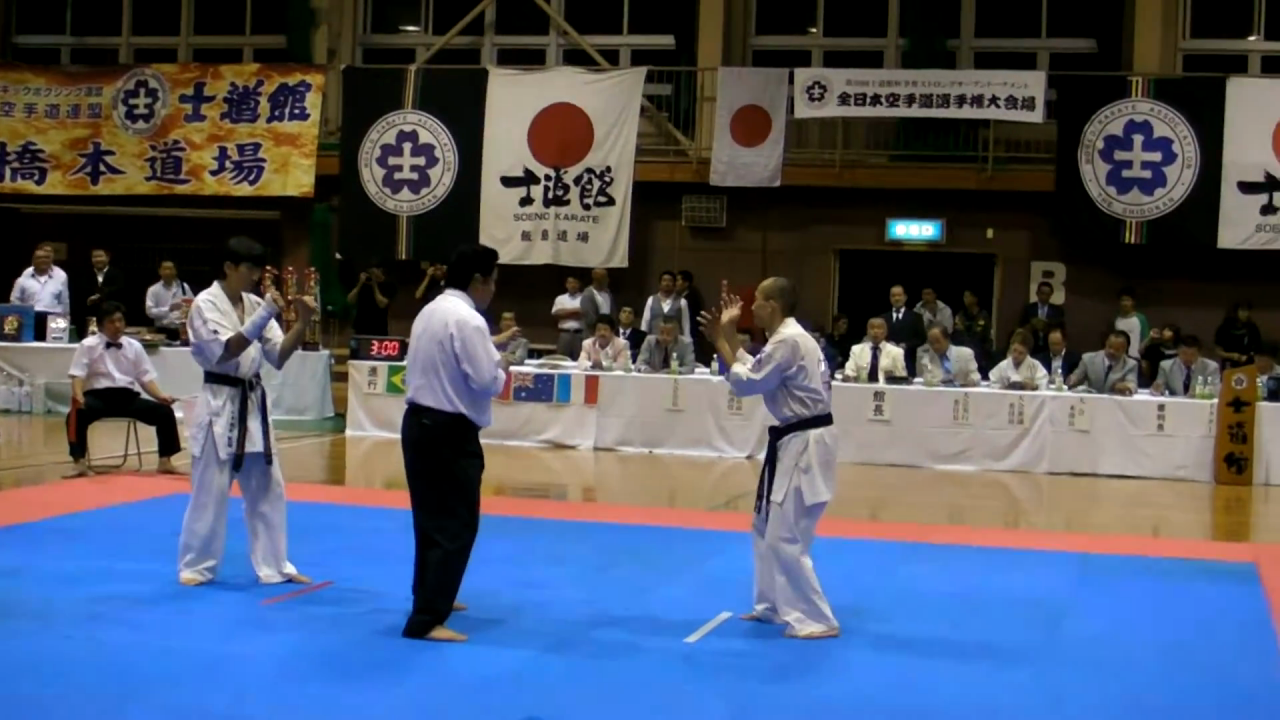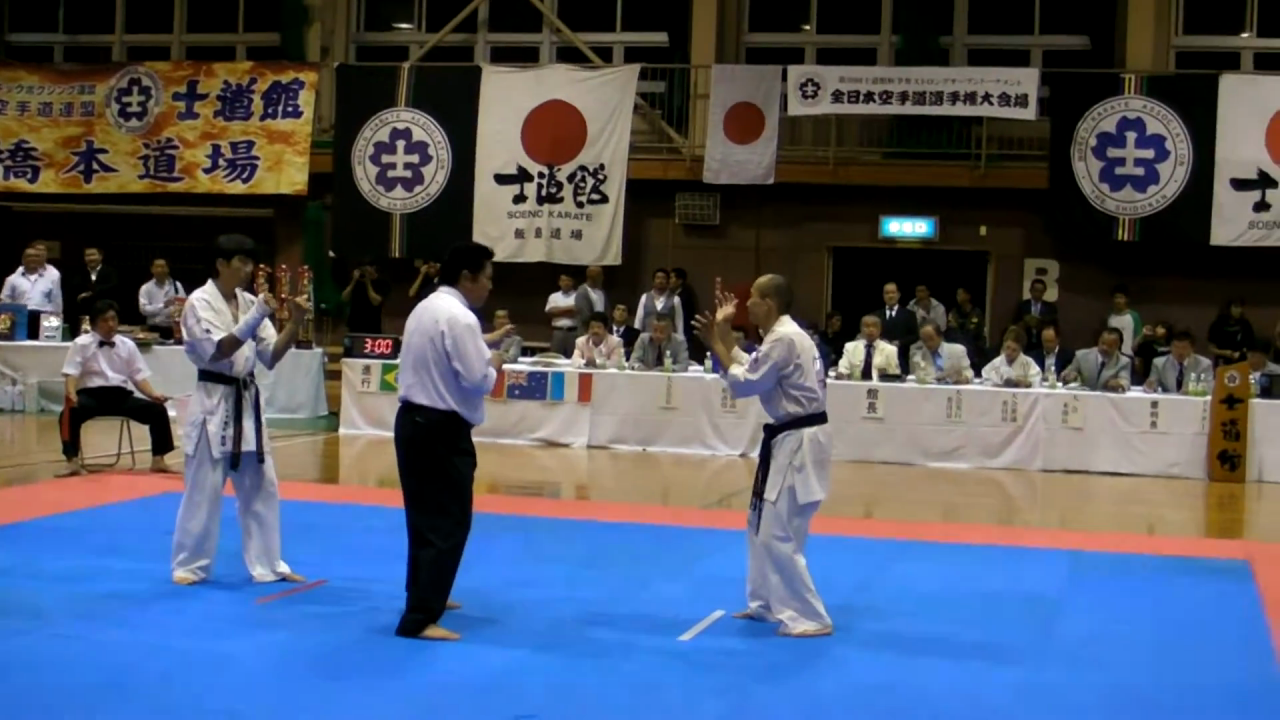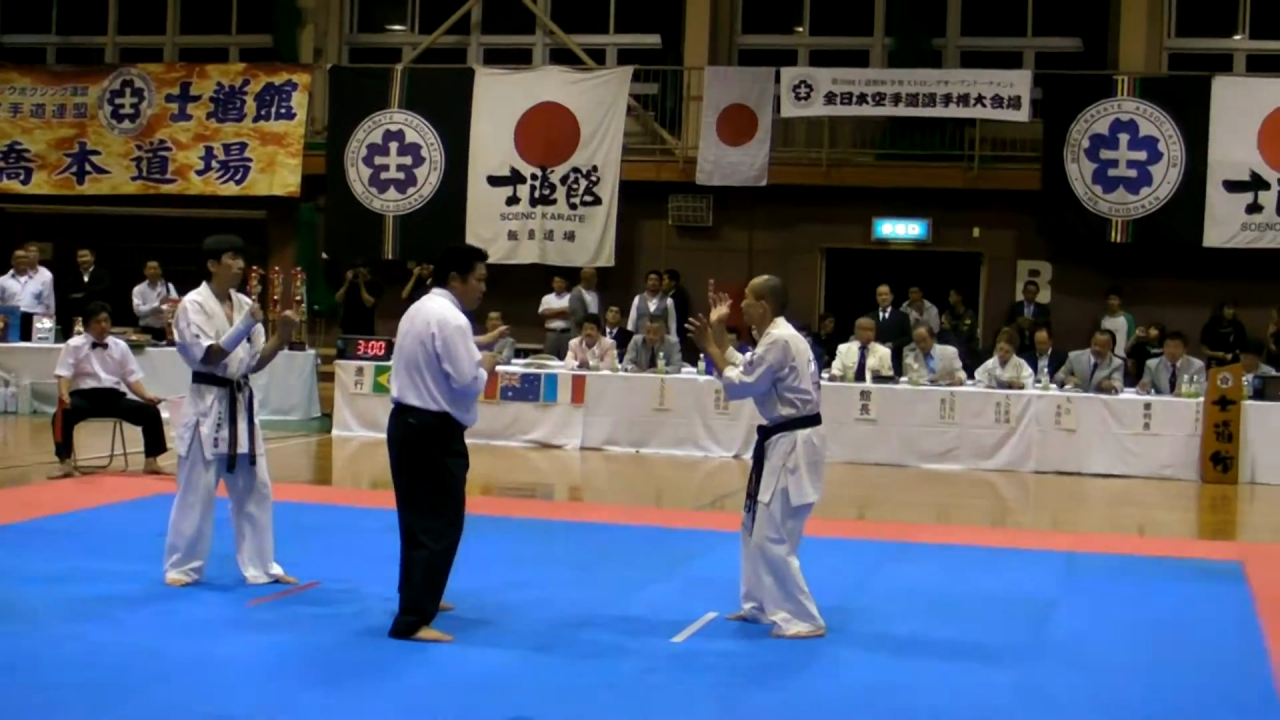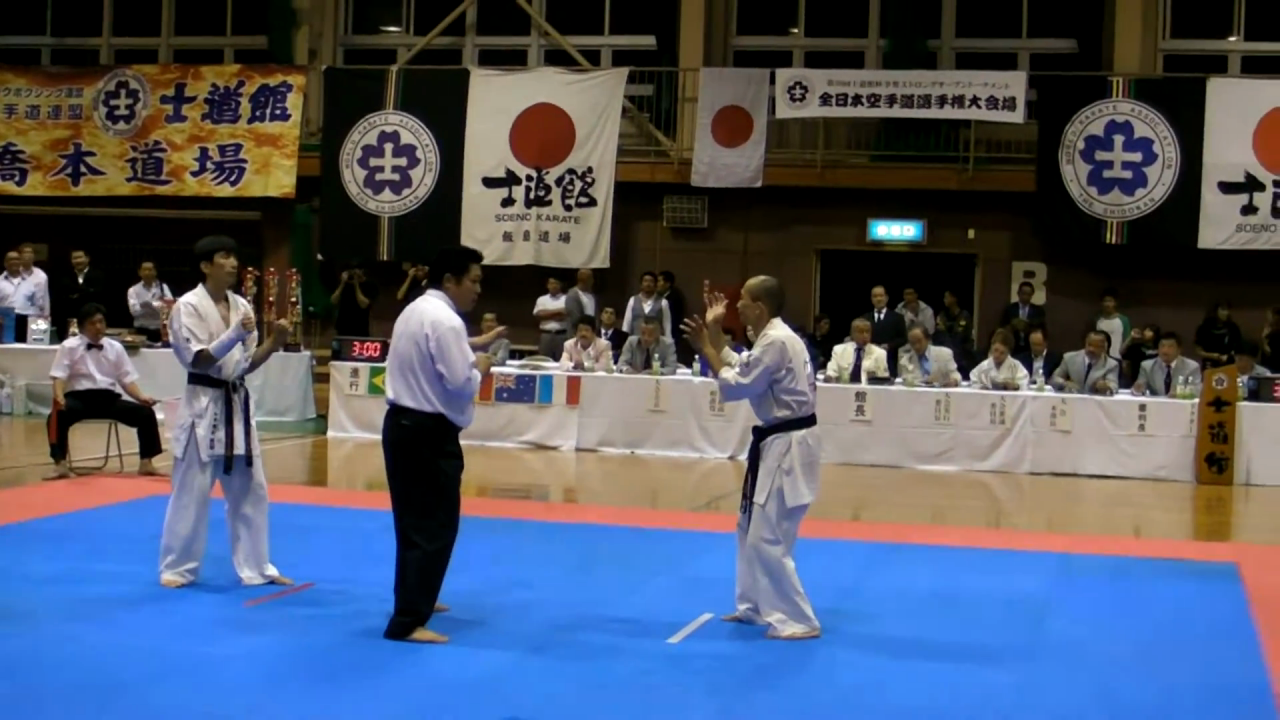
dt=0.1s
person 1, frame 1
left shoulder: (431, 310)
right shoulder: (467, 319)
right elbow: (487, 381)
left wrist: (489, 348)
right wrist: (502, 368)
left hip: (421, 423)
right hip: (448, 432)
left knee: (434, 519)
right knee: (453, 524)
left ankle: (432, 596)
right ankle: (425, 619)
person 1, frame 2
left shoulder: (426, 307)
right shoulder: (459, 317)
right elbow: (477, 379)
left wrist: (483, 347)
right wrist: (494, 365)
left hip: (414, 421)
right hip: (441, 430)
left knee: (428, 516)
right knee: (446, 523)
left ankle: (427, 594)
right ankle: (419, 618)
person 1, frame 3
left shoulder: (419, 309)
right shoulder: (450, 318)
right elbow: (468, 381)
left wrist: (475, 351)
right wrist: (486, 366)
left hip: (407, 423)
right hip: (434, 431)
left knee: (420, 518)
right knee: (438, 524)
left ankle: (419, 596)
right ankle: (411, 620)
person 1, frame 4
left shoulder: (415, 310)
right shoulder: (444, 320)
right elbow: (461, 382)
left wrist: (469, 354)
right wrist: (481, 368)
left hip: (403, 424)
right hip: (428, 432)
left knee: (416, 520)
right knee: (434, 526)
left ankle: (416, 597)
right ankle: (407, 620)
person 2, frame 1
left shoulder: (788, 341)
right shoulder: (788, 337)
left elbow: (744, 383)
right elbow: (752, 370)
left wrist: (720, 343)
right wrist: (728, 334)
left hip: (806, 446)
right hip: (795, 443)
left knee: (785, 539)
right knee: (767, 530)
left ankle: (817, 621)
right ankle: (774, 606)
person 2, frame 2
left shoulder: (783, 339)
right shoulder: (783, 335)
left elbow: (742, 383)
right elbow: (748, 368)
left wrist: (715, 344)
right wrist: (724, 331)
left hip: (800, 444)
right hip: (789, 441)
left knee: (778, 536)
right knee: (761, 527)
left ankle: (810, 618)
right ankle: (766, 604)
person 2, frame 3
left shoulder: (779, 341)
right shoulder: (777, 337)
left elbow: (737, 385)
right elbow: (742, 369)
left wrist: (709, 347)
right wrist: (718, 332)
left hip: (794, 445)
right hip: (783, 442)
left knee: (772, 538)
right knee: (755, 529)
left ankle: (803, 620)
right ankle: (760, 606)
person 2, frame 4
left shoulder: (776, 342)
right shoulder: (774, 338)
left elbow: (734, 386)
right elbow: (738, 368)
left wrist: (705, 348)
right wrist: (713, 331)
left hip: (788, 446)
right hip: (778, 443)
left knee: (768, 539)
right knee: (751, 530)
left ankle: (798, 621)
right ankle: (755, 607)
person 3, frame 1
left shoulder: (254, 304)
right shoulder: (205, 304)
left elbow: (278, 356)
right elbow: (227, 350)
left wrist: (301, 323)
right wrist: (265, 315)
left hip: (253, 403)
right hip: (220, 404)
left knee: (268, 490)
right knee: (209, 492)
left ankle: (274, 566)
right ankle: (196, 566)
person 3, frame 2
left shoulder: (250, 302)
right shoulder: (200, 302)
left elbow: (270, 356)
right elbow: (219, 350)
left wrist: (293, 325)
right wrist: (257, 316)
left hip: (247, 402)
right hip: (215, 403)
left knee: (261, 488)
right knee: (203, 490)
left ankle: (268, 564)
right ankle: (188, 566)
person 3, frame 3
left shoulder: (245, 304)
right shoulder: (193, 304)
left elbow: (255, 362)
right elbow: (207, 356)
left wrist: (282, 334)
right wrist: (245, 325)
left hip: (241, 403)
right hip: (208, 405)
left knee: (255, 490)
right knee: (196, 492)
left ankle: (261, 566)
right ankle: (181, 567)
person 3, frame 4
left shoulder: (241, 306)
right shoulder: (188, 305)
left elbow: (246, 364)
right elbow: (197, 361)
left wrist: (275, 342)
right wrist: (235, 334)
left hip: (237, 405)
right hip: (203, 406)
left knee: (251, 491)
right knee: (192, 493)
left ankle: (256, 567)
right ankle: (177, 568)
